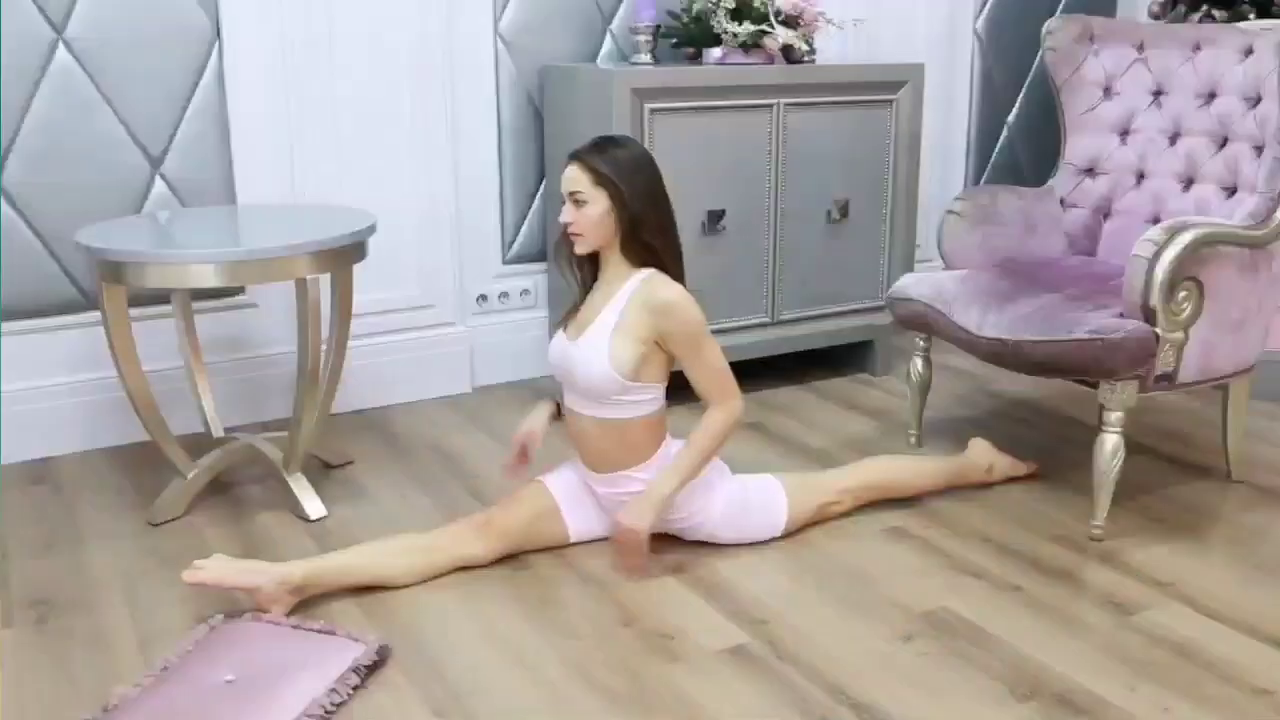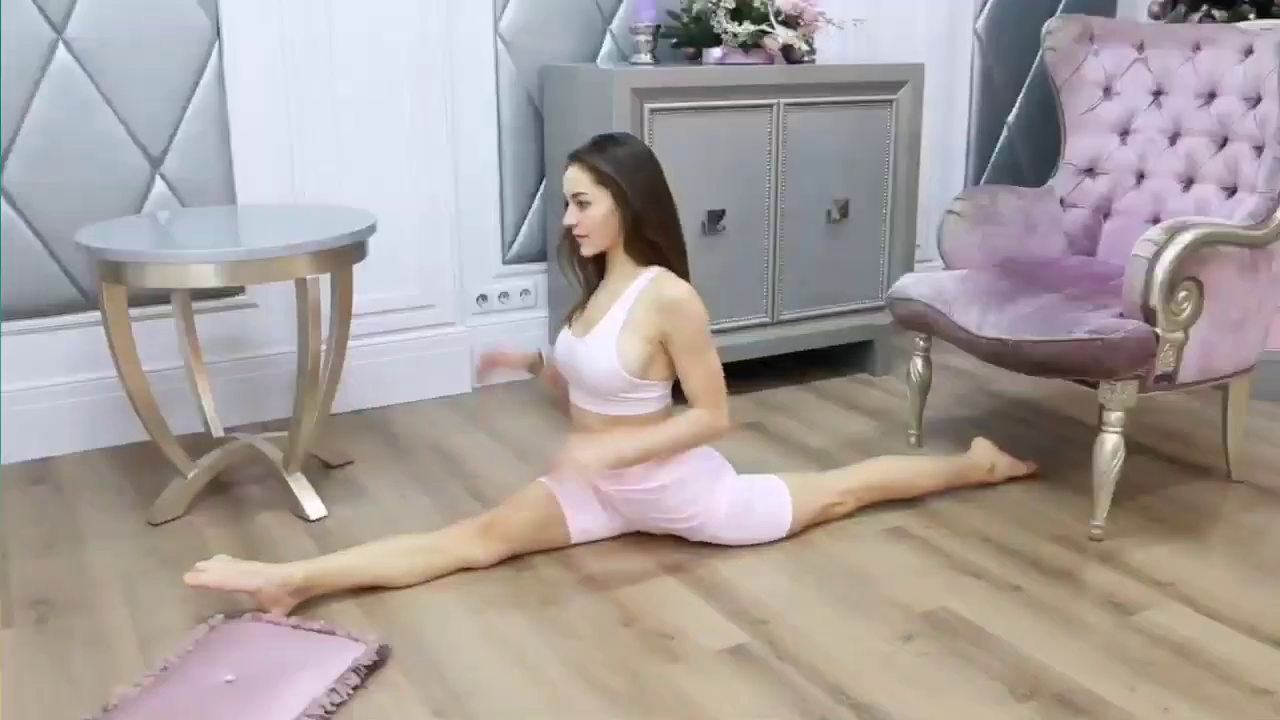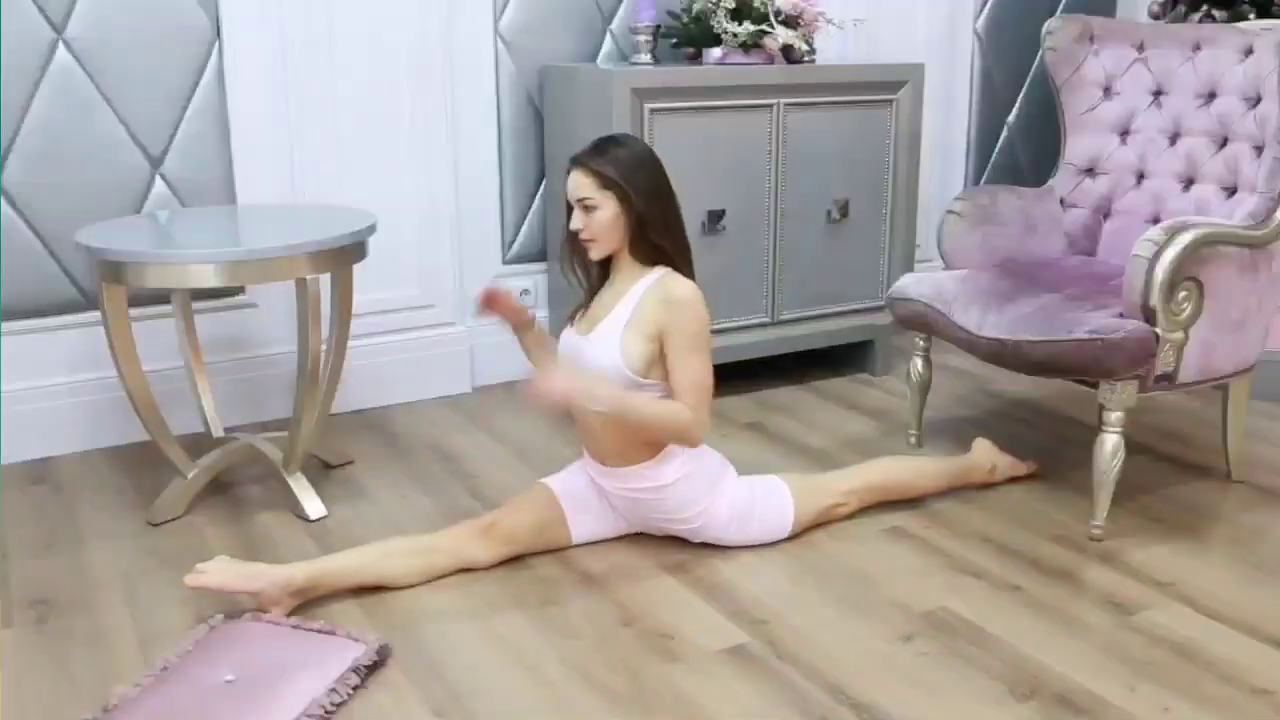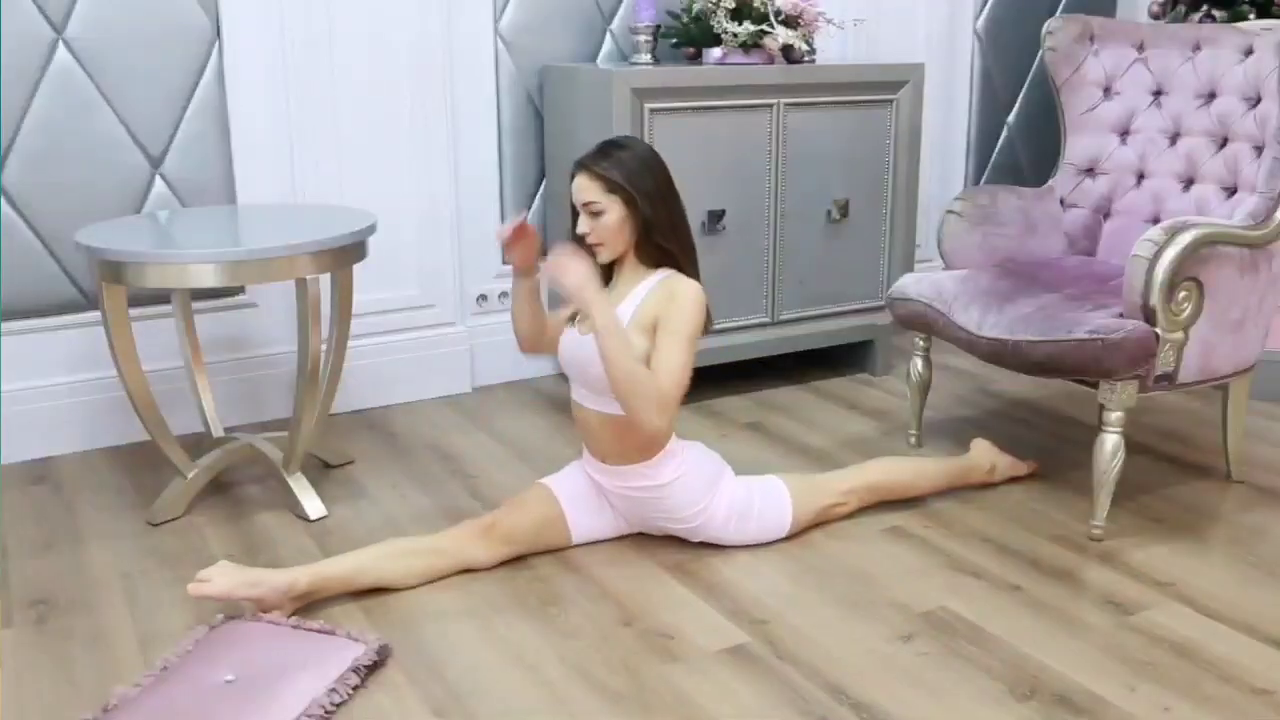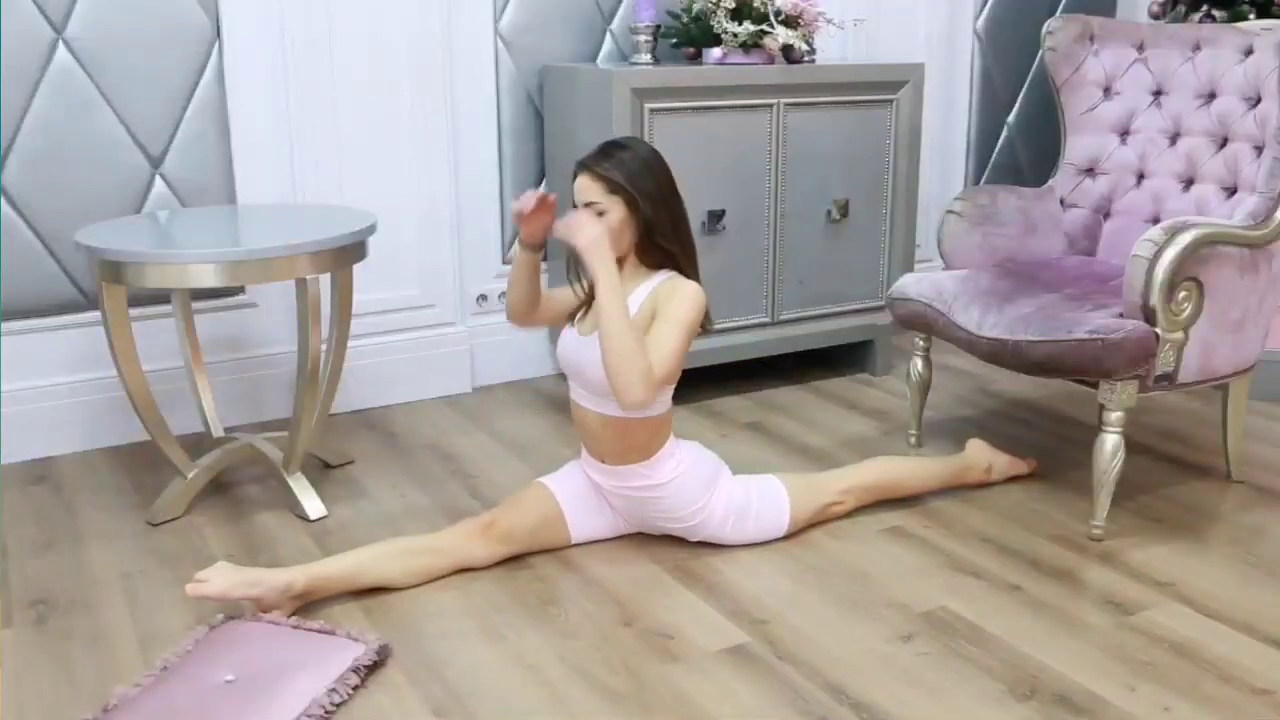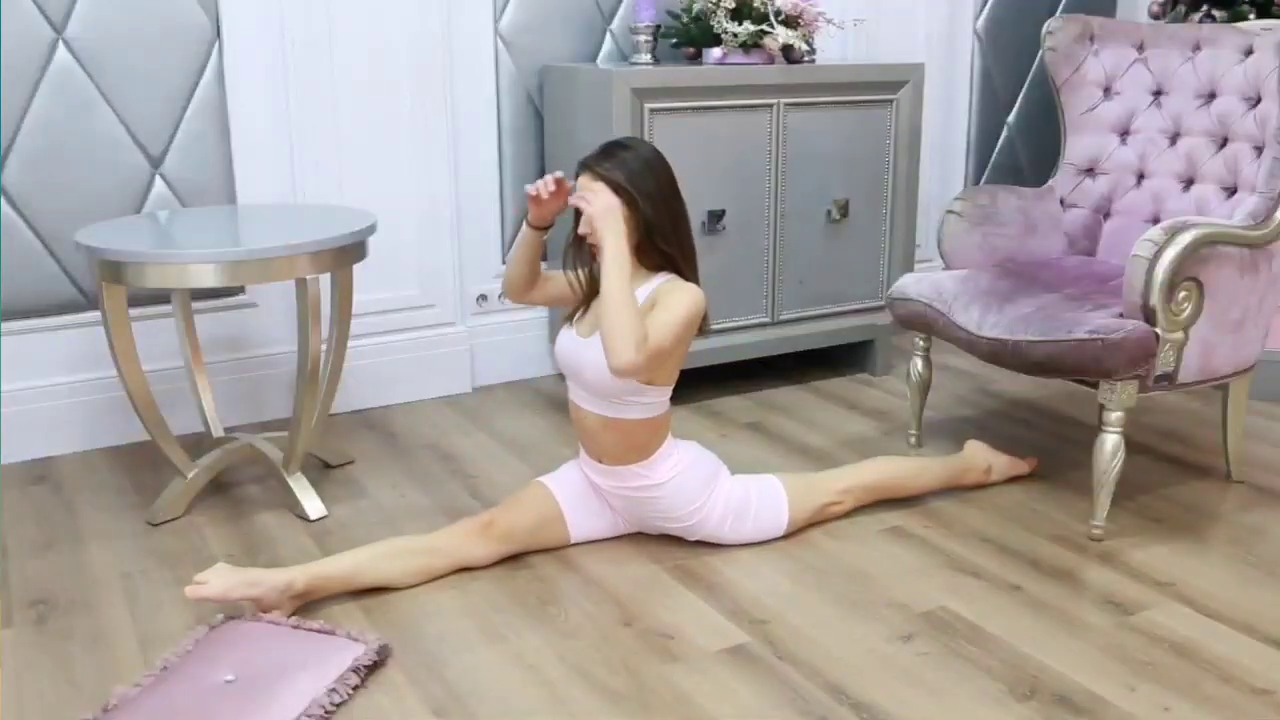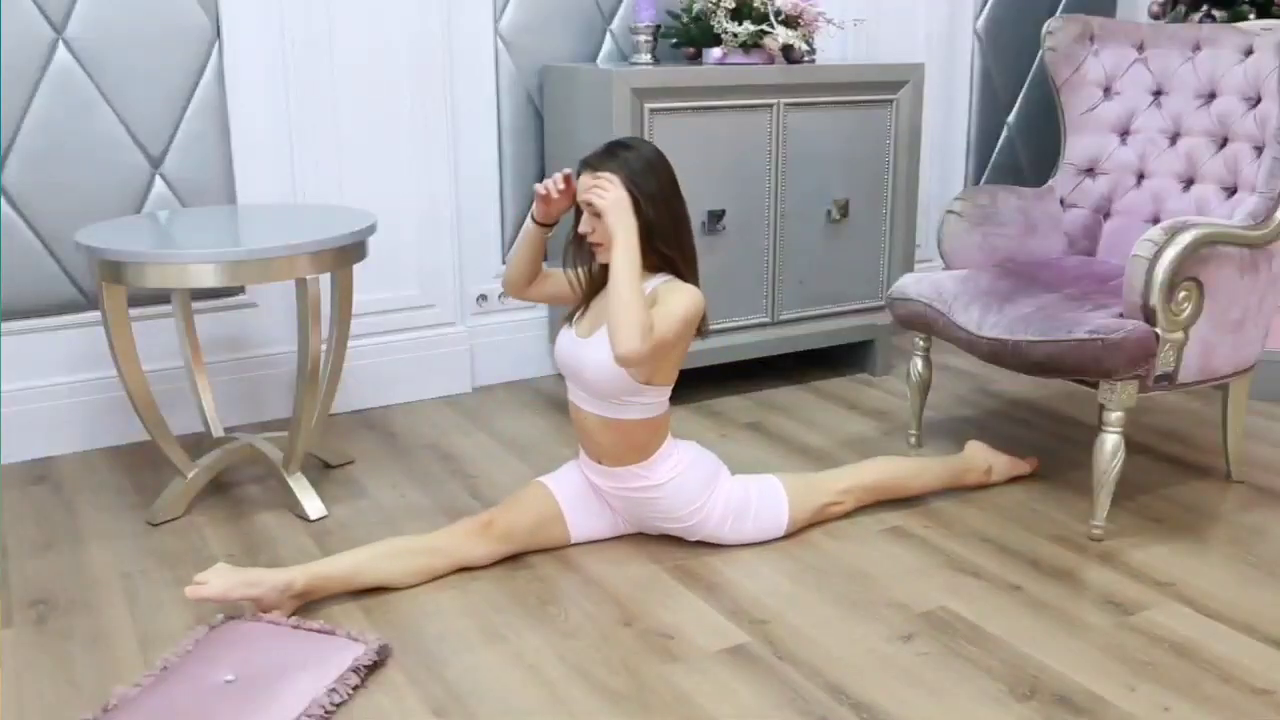
dt=0.1s
person 1, frame 1
left shoulder: (661, 299)
right shoulder: (598, 288)
left elbow: (728, 406)
left wrist: (657, 496)
right wrist: (550, 414)
left hip: (666, 486)
right hip: (600, 484)
right knee: (474, 535)
right ankle: (291, 580)
person 1, frame 2
left shoulder: (666, 296)
right shoulder: (603, 287)
left elbow: (713, 412)
left wrist: (615, 448)
right wrist: (535, 366)
left hip: (671, 490)
right hip: (607, 486)
right knee: (478, 536)
right ankle: (293, 580)
person 1, frame 3
left shoulder: (674, 295)
right shoulder: (605, 282)
left elbow: (691, 423)
right elbow: (560, 366)
left wrist: (589, 388)
right wrist: (522, 325)
left hip: (678, 490)
right hip: (604, 483)
right knee: (481, 538)
right ankle: (292, 583)
person 1, frame 4
left shoulder: (677, 295)
right shoulder: (608, 282)
left elbow: (654, 416)
right elbow: (537, 342)
left wrist: (592, 300)
right wrist: (526, 270)
left hip: (676, 488)
right hip: (603, 482)
right knee: (482, 537)
right ankle: (294, 585)
person 1, frame 5
left shoulder: (679, 296)
right shoulder: (604, 284)
left elbow: (633, 389)
right elbow: (522, 313)
left wrist: (600, 259)
right wrist: (528, 240)
left hip: (672, 486)
right hip: (601, 482)
right knee: (479, 538)
right ankle: (292, 584)
person 1, frame 6
left shoulder: (678, 298)
right shoulder: (600, 279)
left elbow: (626, 360)
right elbow: (519, 291)
left wrist: (611, 243)
right wrist: (537, 223)
left hip: (670, 485)
right hip: (598, 481)
right knee: (477, 536)
right ankle: (291, 584)
person 1, frame 7
left shoulder: (678, 299)
right shoulder: (596, 284)
left elbow: (632, 348)
right elbow: (516, 284)
left wrist: (626, 232)
right wrist: (541, 219)
left hip: (671, 487)
right hip: (599, 481)
right knee: (478, 536)
right ankle: (292, 584)
